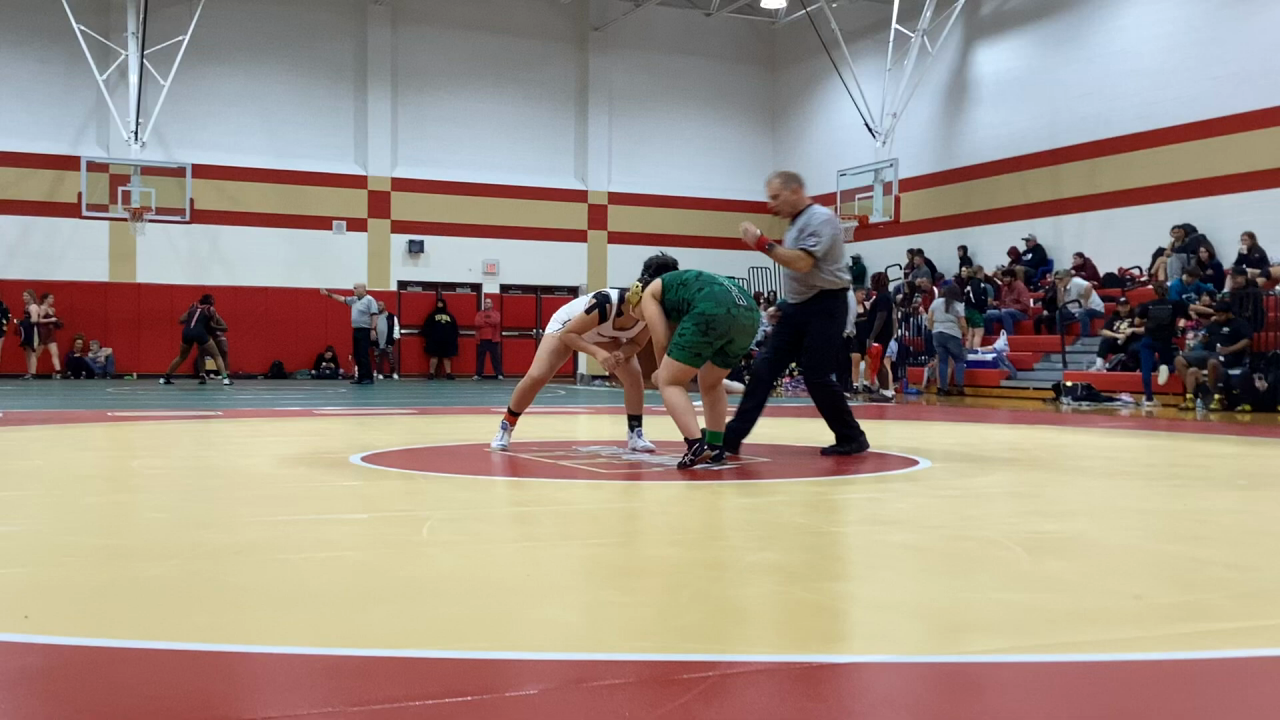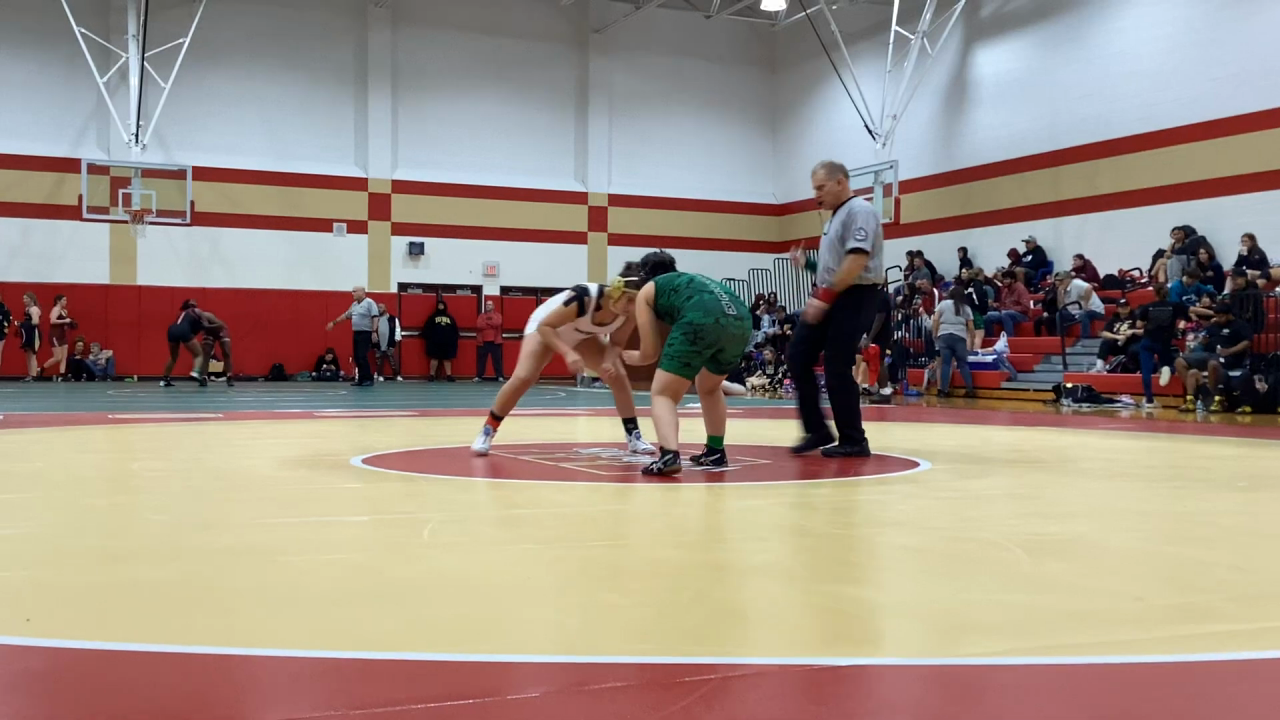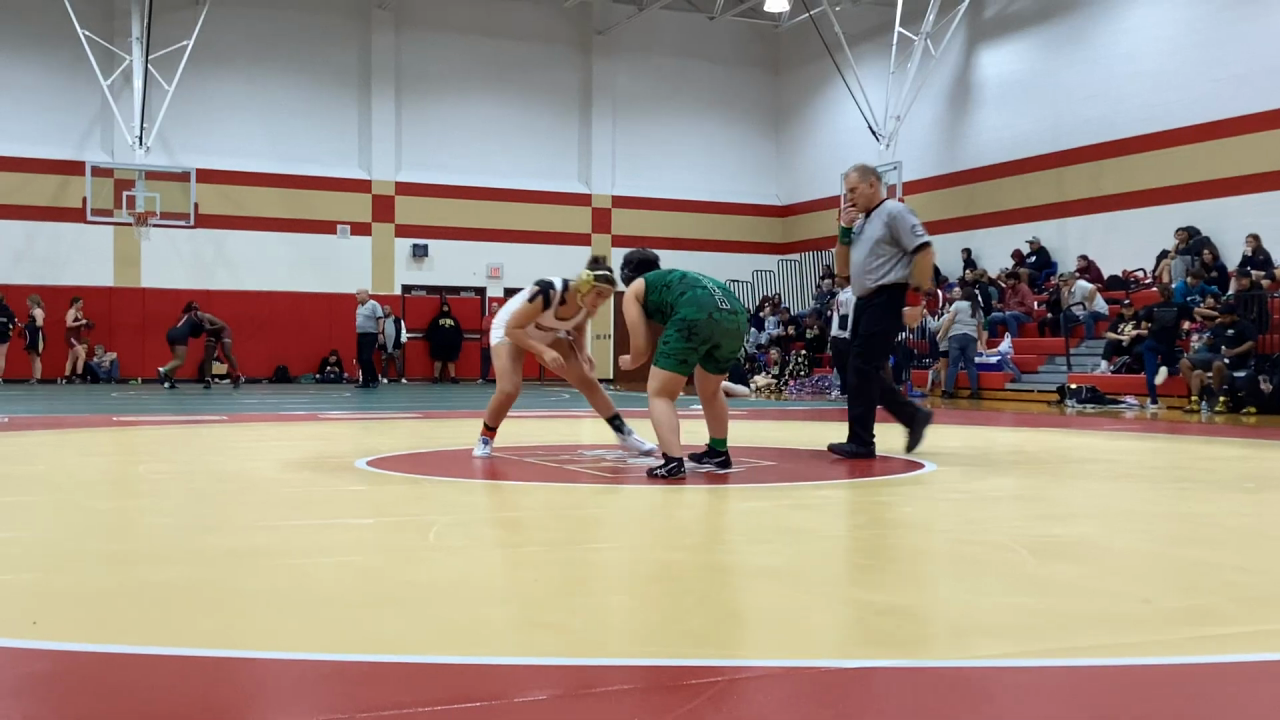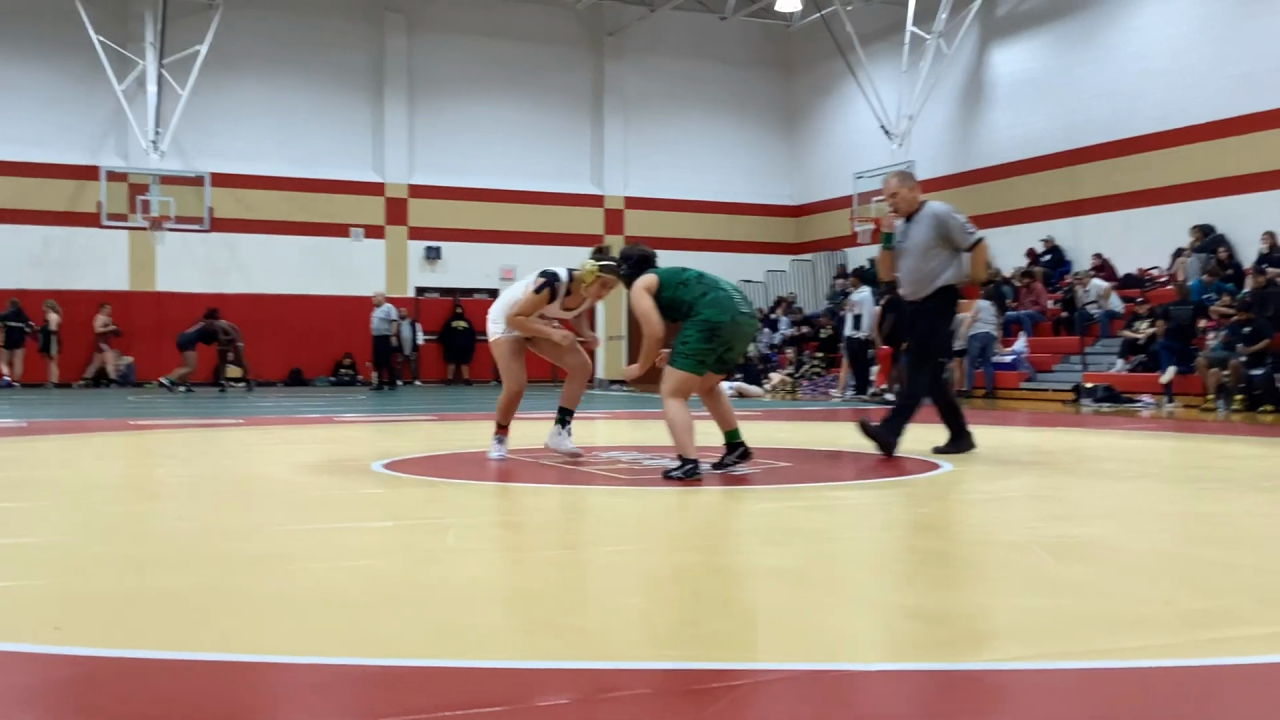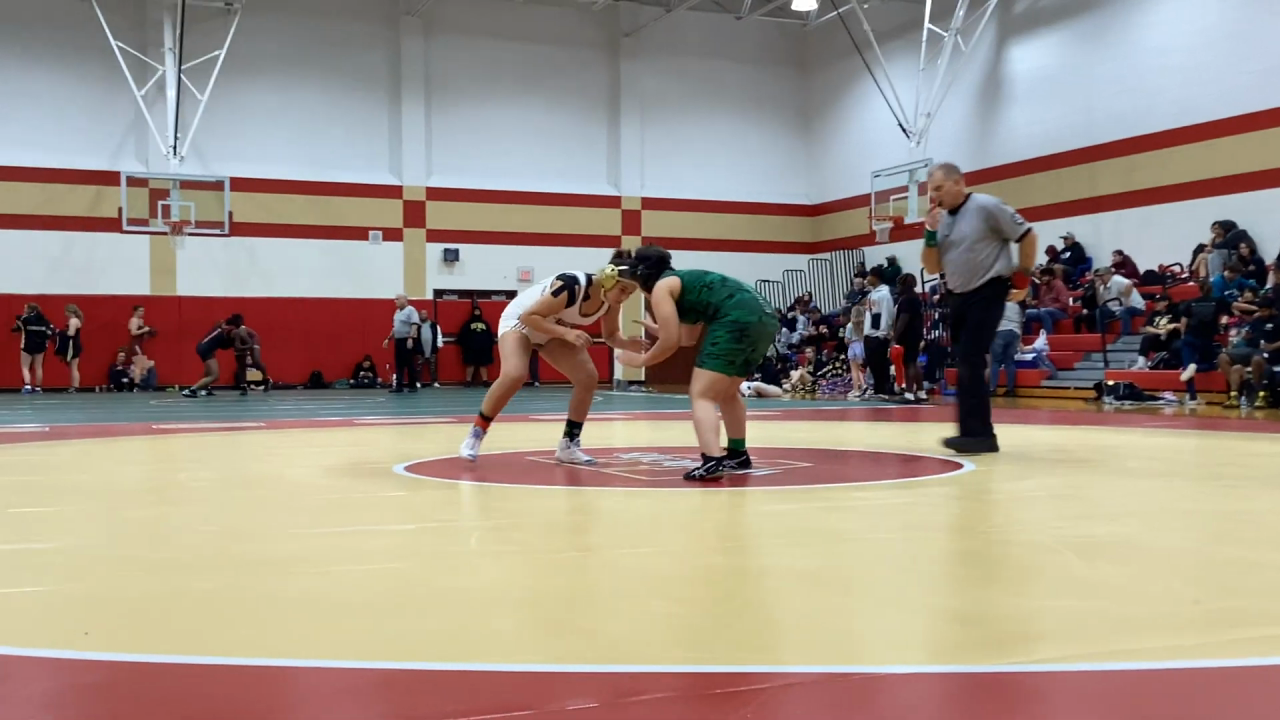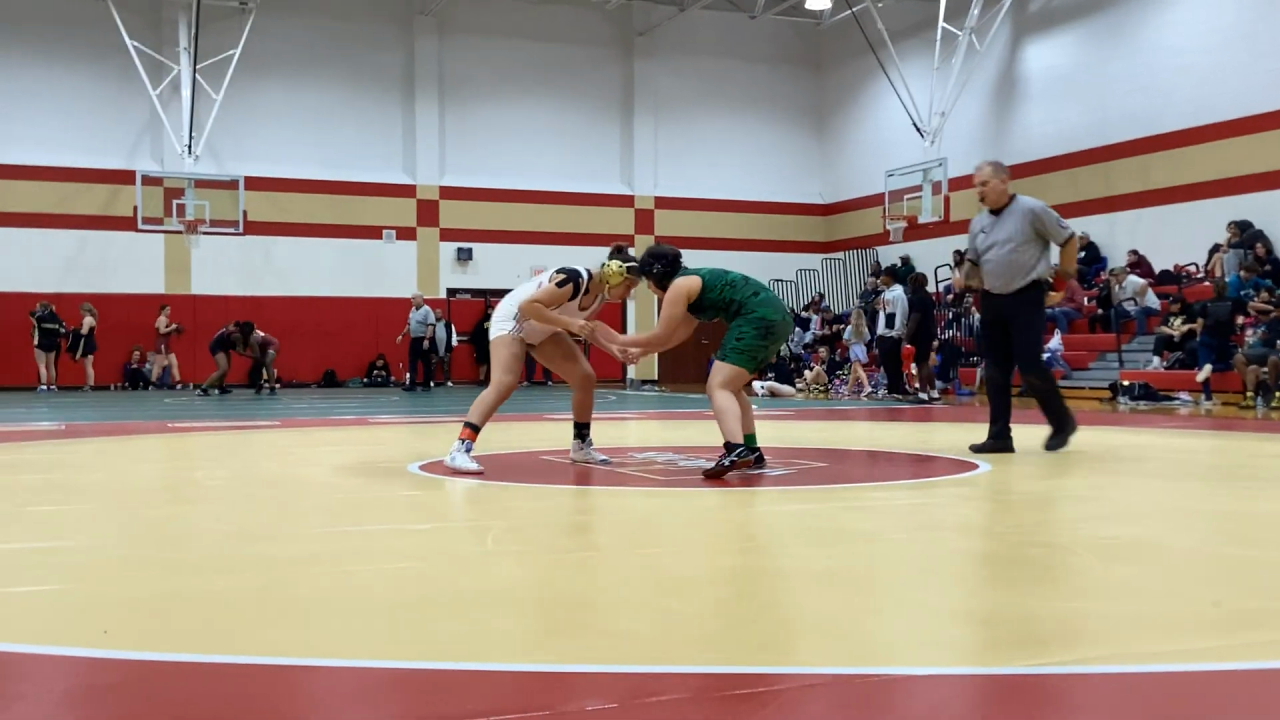
dt=0.2s
person 1, frame 1
left shoulder: (820, 218)
right shoulder: (795, 224)
left elbow: (800, 263)
left wrist: (762, 243)
right wrist: (782, 305)
left hip: (825, 306)
right hip: (798, 307)
left knee: (816, 375)
right knee: (764, 370)
left ankle: (851, 438)
right ankle: (732, 437)
person 1, frame 2
left shoulder: (859, 211)
right shoulder: (835, 217)
left elbow: (857, 262)
left wrist: (823, 296)
right wrist: (809, 263)
left hip: (853, 301)
right hip: (829, 301)
left knee: (837, 370)
right knee: (797, 359)
left ankle: (853, 441)
right ankle: (816, 430)
person 1, frame 3
left shoulder: (894, 213)
right shoulder: (859, 222)
left elbow: (924, 252)
right elbow: (842, 270)
left wrist: (913, 298)
right wrist: (844, 231)
left hip: (886, 300)
right hip: (865, 302)
left knee: (862, 370)
right knee: (868, 371)
left ankle: (861, 441)
right ankle: (912, 415)
person 1, frame 4
left shoulder: (939, 215)
right shoulder: (898, 226)
left elbow: (978, 247)
right elbow: (886, 273)
right wrist: (887, 237)
left hip: (939, 301)
right hip: (915, 304)
left knee: (918, 367)
right knee: (930, 372)
left ankle: (889, 432)
right ankle: (960, 436)
person 1, frame 5
left shoulder: (987, 207)
right shoulder: (939, 221)
left elbow: (1028, 237)
right elbow: (932, 268)
left wrist: (1021, 278)
right wrist: (930, 235)
left hip: (987, 294)
right hip: (958, 298)
left knee: (970, 361)
right knee: (967, 365)
left ankle: (975, 432)
right ankle: (983, 435)
person 1, frame 6
left shoulder: (1033, 210)
right shoulder: (978, 223)
left elbow: (1070, 241)
right elbow: (974, 264)
left wrist: (1061, 280)
right wrist: (964, 282)
left hip: (1026, 298)
right hip: (992, 300)
left knee: (1030, 365)
right knee: (994, 370)
left ankle: (1062, 423)
right ankle: (999, 436)
person 2, frame 1
left shoulder: (651, 290)
right shoulder: (690, 282)
left elbow: (662, 340)
left wrist: (660, 373)
left hip: (711, 313)
right hip: (747, 314)
left knee: (669, 382)
right knee: (710, 383)
left ankle: (697, 445)
right ankle: (715, 447)
person 2, frame 2
left shoulder: (646, 291)
right shoulder: (690, 282)
left elbow: (651, 351)
left wrist: (636, 358)
left hip: (701, 320)
right hip: (740, 320)
left knee: (662, 393)
right knee: (708, 388)
left ankle: (670, 456)
right ankle: (715, 452)
person 2, frame 3
left shoulder: (633, 291)
right shoulder: (673, 280)
left elbow: (642, 347)
left wrist: (630, 362)
left hip: (695, 316)
right hip: (734, 315)
left knee: (659, 393)
right knee: (709, 390)
left ankle: (674, 462)
right ankle: (718, 453)
person 2, frame 4
left shoulder: (639, 286)
right shoulder: (674, 279)
left elbow: (655, 334)
left wrist: (639, 368)
right wrist: (675, 356)
left hip: (713, 318)
right hip: (744, 317)
left knee: (673, 393)
right knee: (706, 386)
left ankle: (689, 463)
right ankle: (735, 446)
person 2, frame 5
left shoulder: (661, 288)
right shoulder: (688, 282)
left elbow: (670, 340)
right elbow: (690, 337)
left wrist: (642, 360)
right wrist: (655, 330)
left hip: (739, 320)
right hip: (763, 317)
left knee: (701, 395)
right knee: (725, 391)
left ankle: (711, 463)
right ankle: (738, 454)
person 2, frame 6
left shoulder: (679, 286)
right shoulder: (694, 283)
left elbow: (662, 335)
right elbow: (679, 334)
left wrist: (620, 340)
right wrist: (640, 351)
left hip: (760, 317)
right hip: (776, 316)
left knee: (718, 387)
right knee: (730, 387)
left ankle: (736, 451)
right ankle: (750, 452)
person 3, frame 1
right shoulder: (605, 303)
left elbow: (636, 343)
right elbow: (567, 334)
left wrist: (622, 353)
right wrist: (596, 352)
left hip: (604, 336)
right hip: (567, 326)
left knee: (634, 374)
right knee: (537, 376)
left ankle: (635, 434)
right ankle: (506, 427)
person 3, frame 2
left shoulder: (630, 313)
right shoulder: (584, 297)
left elbow: (617, 344)
right elbow: (544, 327)
left wrist: (609, 361)
right wrist: (569, 353)
left hip: (584, 335)
right hip: (544, 328)
left knee: (617, 378)
right knee: (523, 378)
left ankle: (634, 437)
right ankle: (486, 432)
person 3, frame 3
left shoulder: (590, 303)
right shoulder: (548, 292)
left elbow: (579, 328)
right elbow: (511, 329)
left wrist: (582, 352)
right wrist: (545, 351)
left hip: (547, 333)
right hip: (508, 329)
left knee: (586, 380)
right knee: (508, 389)
left ankle: (625, 435)
right ankle: (485, 439)
person 3, frame 4
left shoulder: (591, 293)
right shoulder: (553, 282)
left elbow: (578, 316)
right elbow: (514, 317)
left wrist: (587, 333)
right wrist: (552, 334)
left hip: (541, 323)
right hip: (506, 320)
left knee: (581, 366)
right knee: (516, 387)
left ankle: (560, 431)
right ankle: (499, 436)
person 3, frame 5
left shoulder: (610, 301)
right shoulder: (572, 285)
left elbow: (612, 335)
right elbow: (529, 316)
left wrist: (630, 344)
right wrist: (566, 332)
left hip: (553, 329)
right hip: (520, 320)
left knee: (588, 378)
right knee: (513, 376)
left ankle: (569, 444)
right ankle: (475, 433)
person 3, frame 6
left shoulder: (600, 293)
right shoulder: (574, 280)
left elbow: (588, 329)
right elbow: (527, 306)
left wrist: (613, 348)
right wrist: (570, 323)
left hip: (539, 329)
right hip: (510, 320)
left knee: (584, 378)
right knee: (504, 384)
left ankle: (582, 446)
right ankle: (460, 450)
